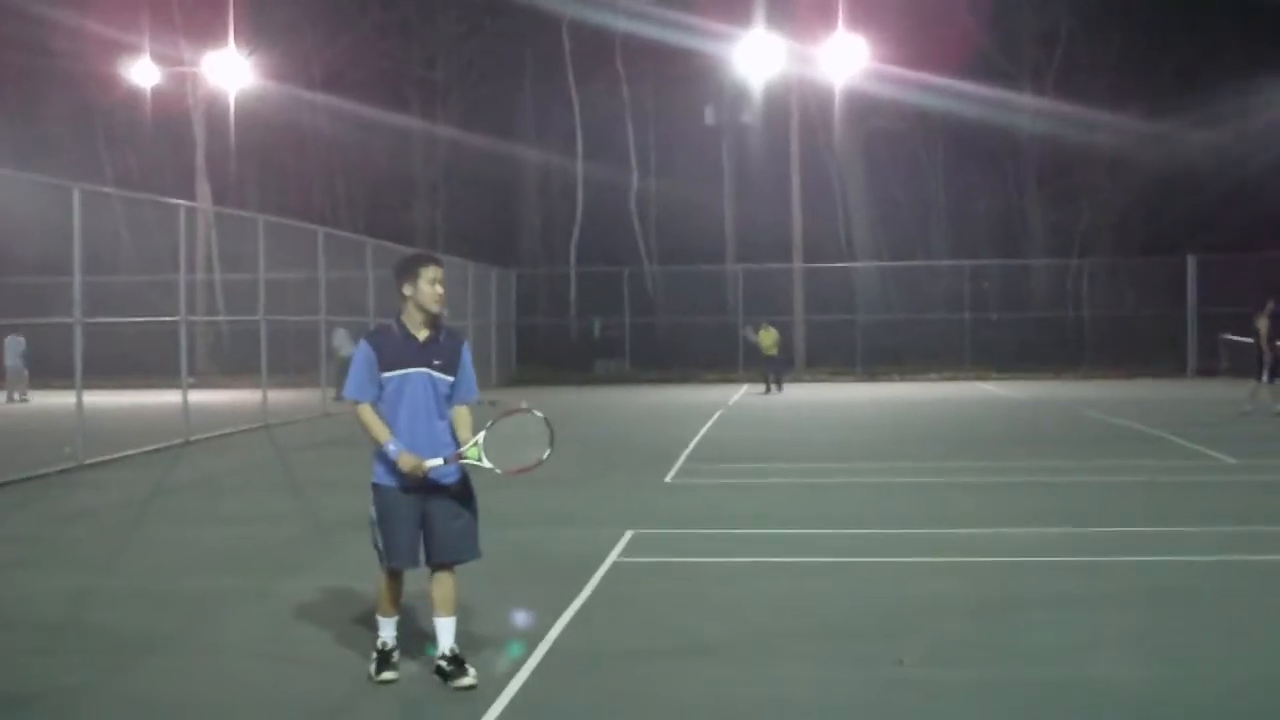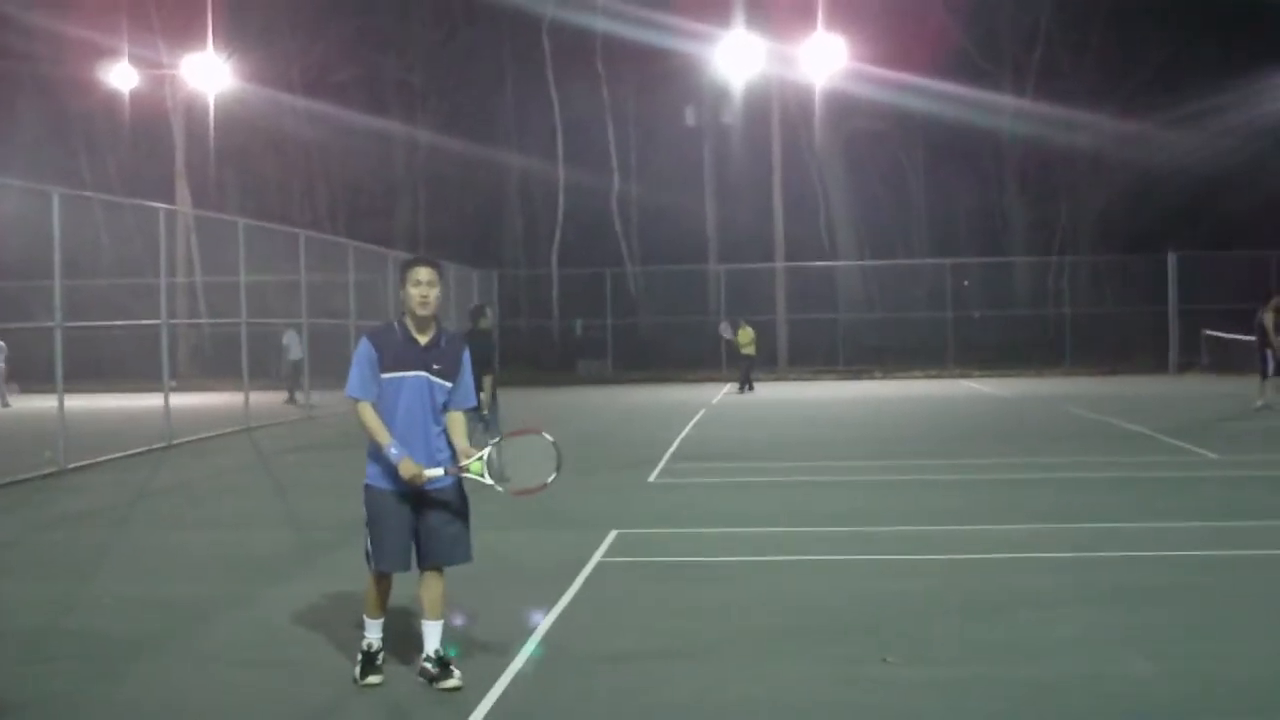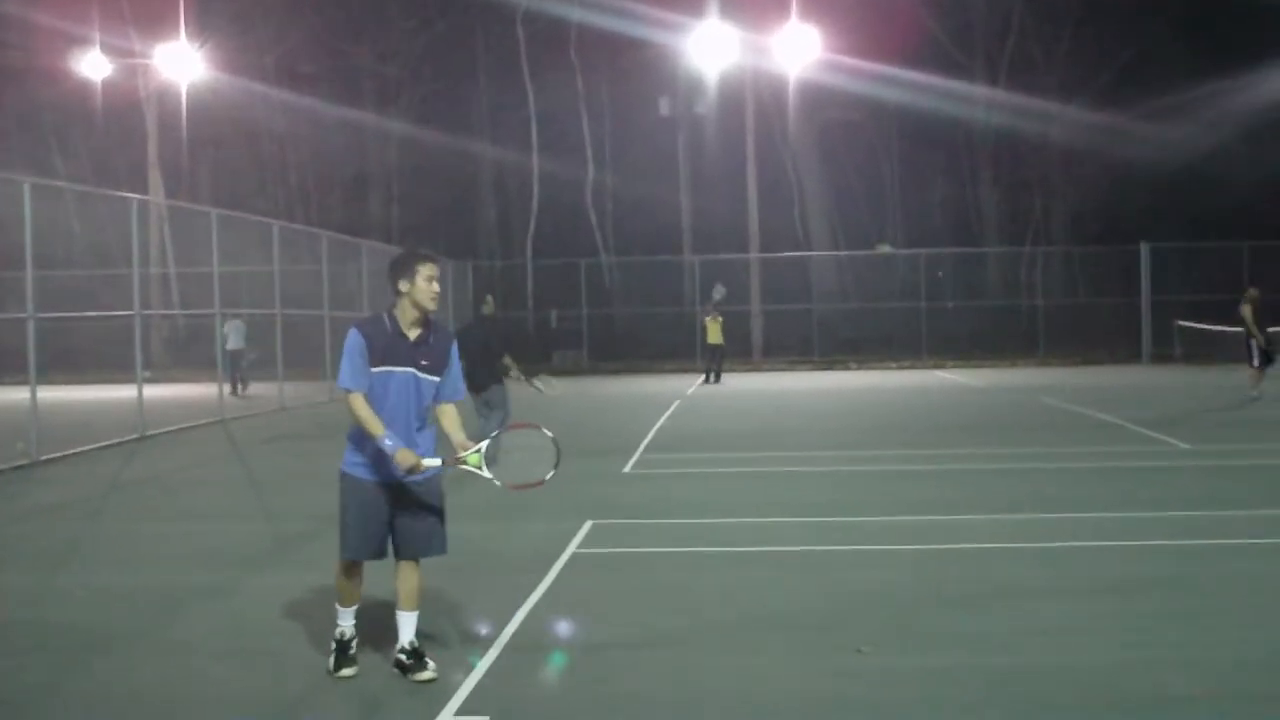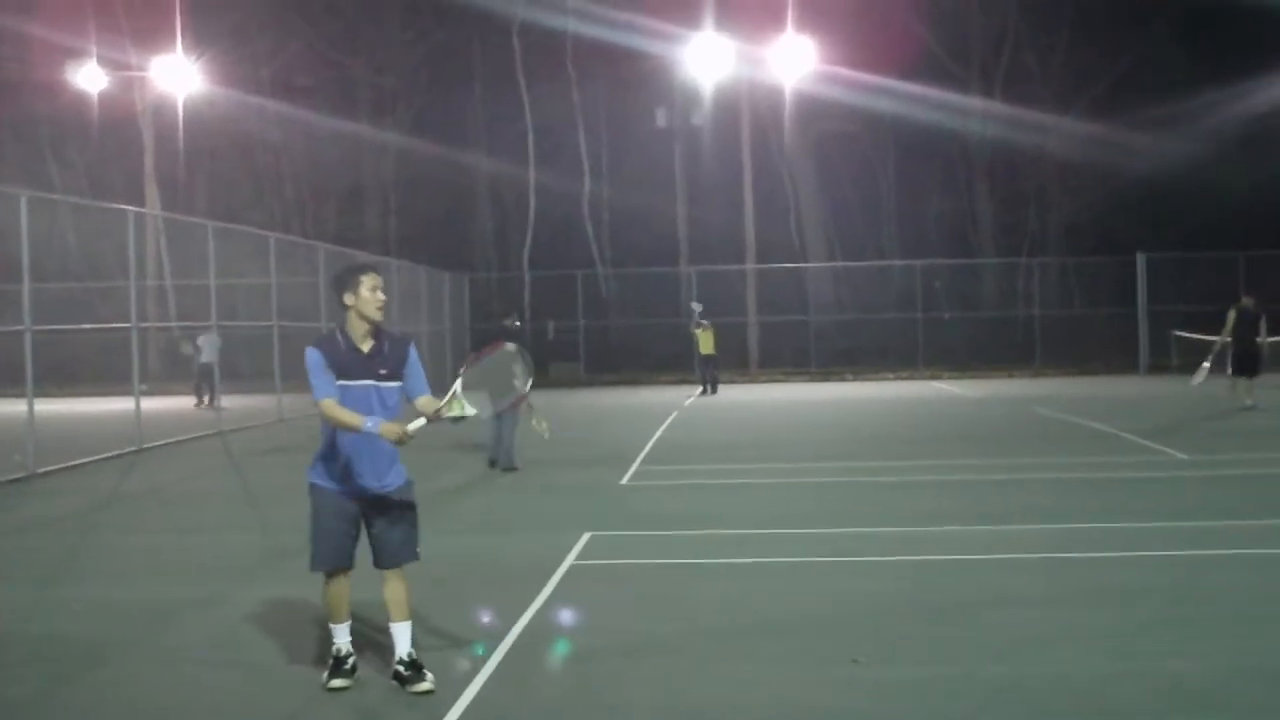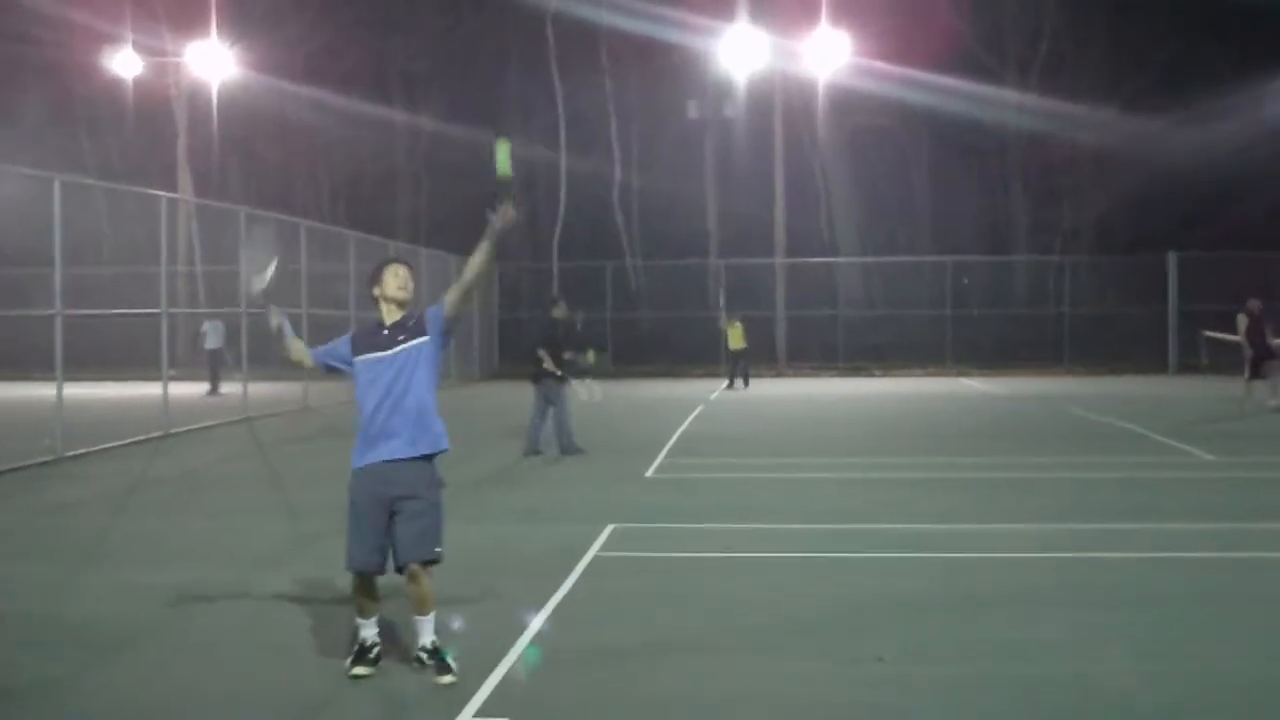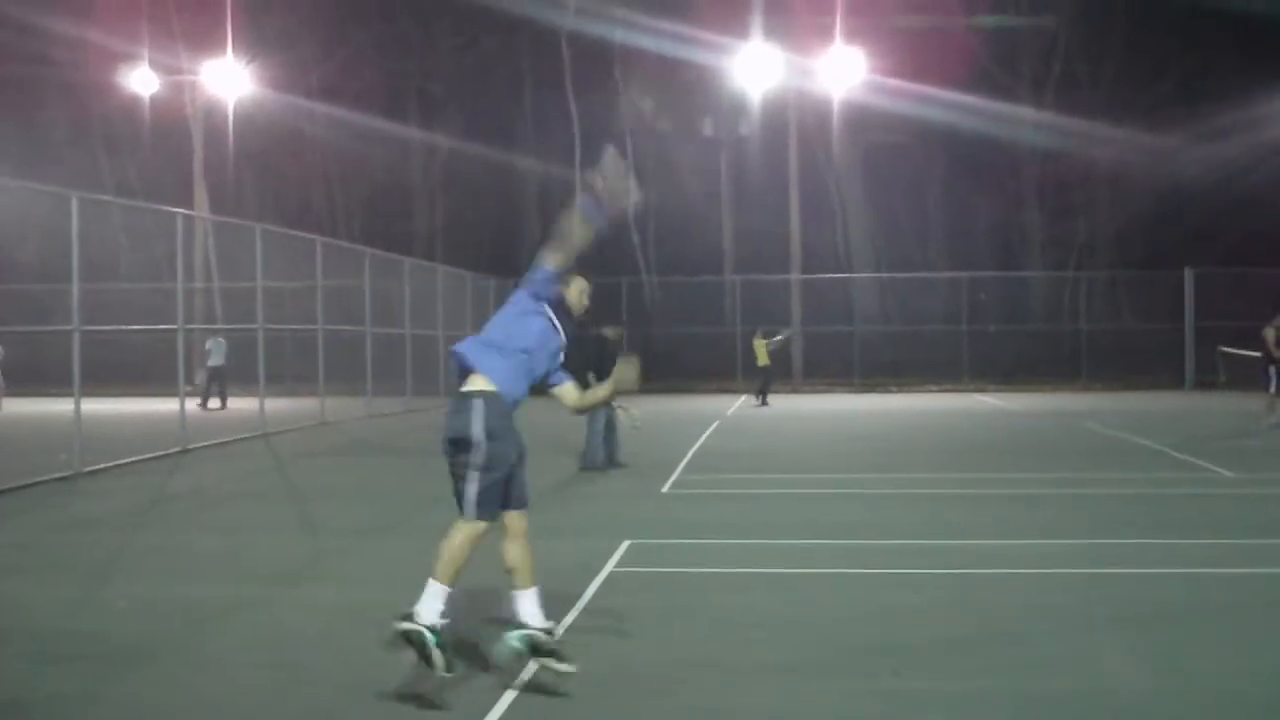
dt=0.7s
person 1, frame 1
left shoulder: (455, 344)
right shoulder: (376, 343)
left elbow: (460, 404)
right elbow: (363, 405)
left wrist: (468, 441)
right wrist: (397, 451)
left hip: (447, 474)
right hip: (395, 475)
left knee: (445, 562)
right knee: (393, 563)
left ankle: (447, 651)
right ankle: (386, 643)
person 1, frame 2
left shoulder: (455, 349)
right shoulder: (375, 343)
left elbow: (454, 410)
right elbow: (363, 406)
left wrist: (463, 447)
right wrist: (398, 456)
left hip: (441, 478)
right hip: (387, 478)
left knee: (435, 565)
right knee: (382, 567)
left ankle: (432, 654)
right ankle: (372, 645)
person 1, frame 3
left shoulder: (443, 342)
right shoulder: (364, 335)
left elbow: (445, 403)
right elbow: (355, 398)
left wrist: (459, 440)
right wrist: (393, 446)
left hip: (419, 470)
right hip: (366, 468)
left knee: (410, 556)
right knee: (354, 556)
left ankle: (406, 645)
right ankle: (345, 634)
person 1, frame 4
left shoulder: (401, 350)
right shoulder: (321, 352)
left elbow: (423, 400)
right elbow: (330, 409)
right wrist: (376, 427)
left hip: (389, 482)
right hip: (335, 482)
left knee: (395, 567)
right knee: (335, 569)
left ankle: (404, 657)
right ankle: (342, 651)
person 1, frame 5
left shoulder: (430, 326)
right shoulder: (358, 344)
left elbow: (465, 284)
right elbow: (308, 357)
left wrist: (492, 235)
right wrist: (284, 329)
left hip: (417, 469)
right hip: (370, 471)
left knee: (416, 564)
right knee: (363, 569)
left ankle: (428, 644)
right ankle: (368, 640)
person 1, frame 6
left shoulder: (554, 347)
right shoulder: (538, 297)
left elbow: (576, 402)
right elbow: (564, 244)
left wrist: (614, 386)
right wrist: (596, 201)
left hip: (496, 418)
right hip: (480, 409)
left knee: (517, 524)
right knee: (476, 520)
left ankle: (533, 628)
right ankle: (423, 620)
